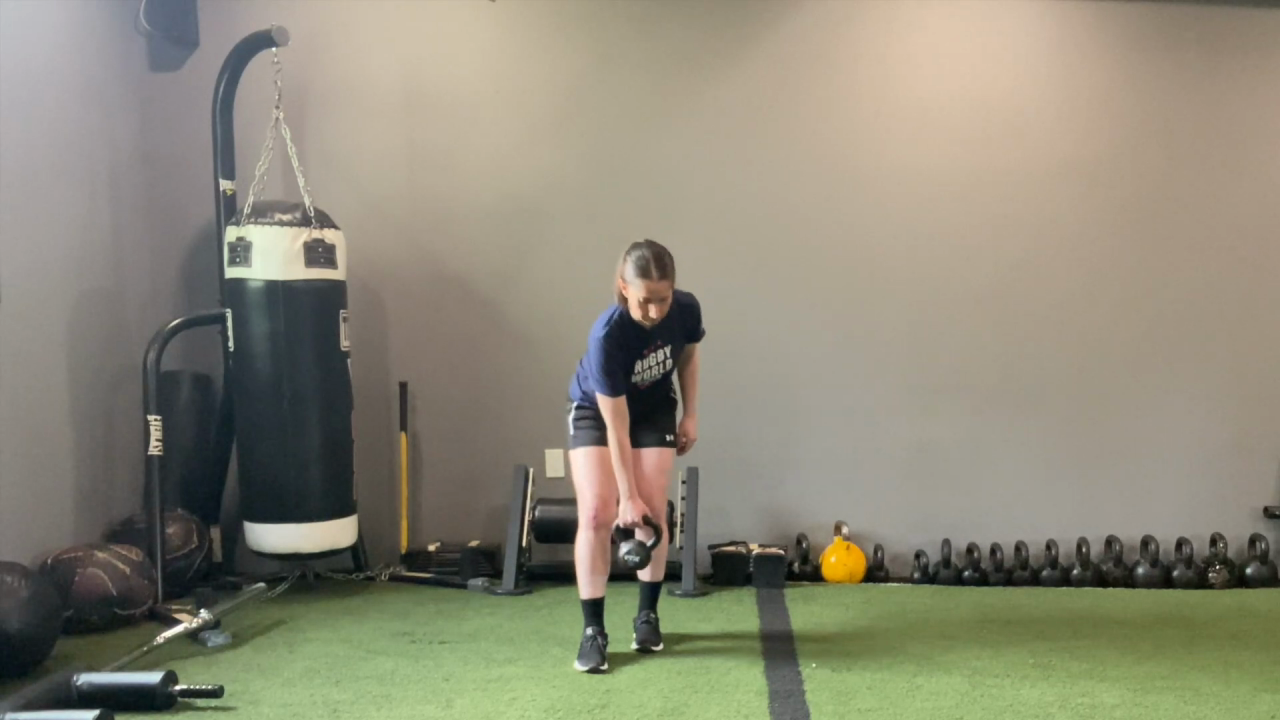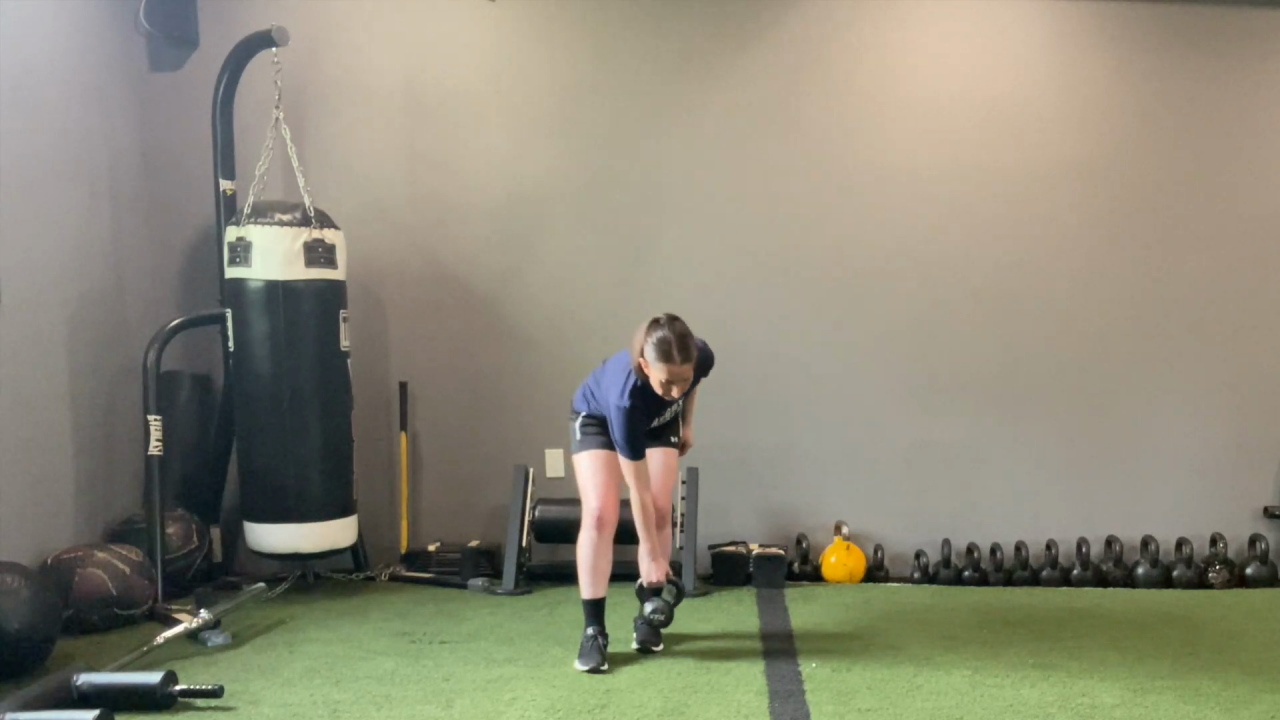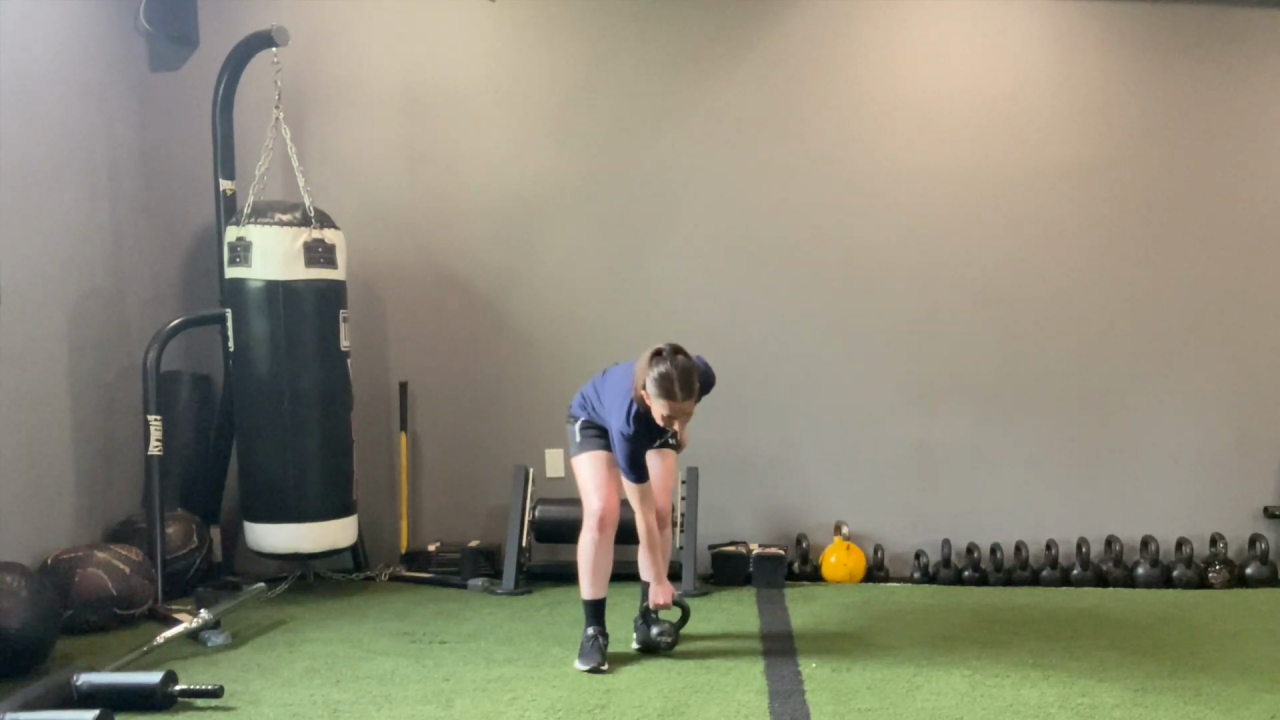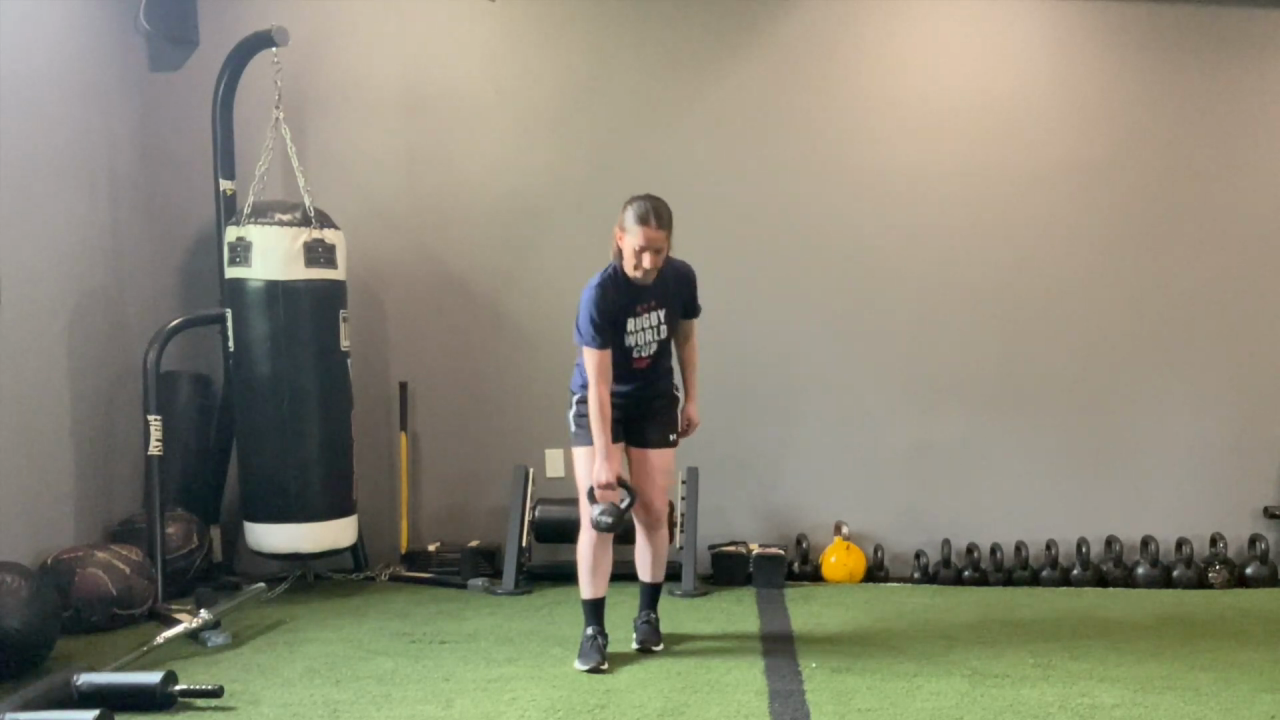
dt=1s
person 1, frame 1
left shoulder: (686, 308)
right shoulder: (607, 335)
right elbow: (616, 428)
left wrist: (690, 415)
right wrist: (627, 496)
left hip: (655, 409)
right hip: (594, 410)
left knee: (654, 510)
right knee: (597, 513)
left ankle: (647, 615)
right ankle: (593, 630)
person 1, frame 2
left shoulder: (702, 357)
right shoulder: (626, 396)
right elbow: (639, 491)
left wrist: (686, 424)
right wrist: (651, 556)
left hip: (658, 423)
right hip: (596, 418)
left knee: (661, 509)
right knee: (600, 513)
left ankle: (648, 616)
right ankle: (593, 631)
person 1, frame 3
left shoulder: (701, 377)
right shoulder: (629, 421)
right elbow: (643, 515)
left wrist: (680, 429)
right wrist: (659, 580)
left hip: (652, 426)
right hip: (593, 421)
left knee: (662, 510)
right knee: (601, 513)
right ankle: (594, 630)
person 1, frame 4
left shoulder: (680, 277)
right shoulder: (601, 292)
right elbow: (598, 382)
left wrist: (690, 397)
right wrist: (604, 460)
left hip: (655, 401)
right hip: (598, 405)
left knee: (653, 510)
right knee: (598, 512)
left ankle: (648, 615)
right ankle: (593, 631)
